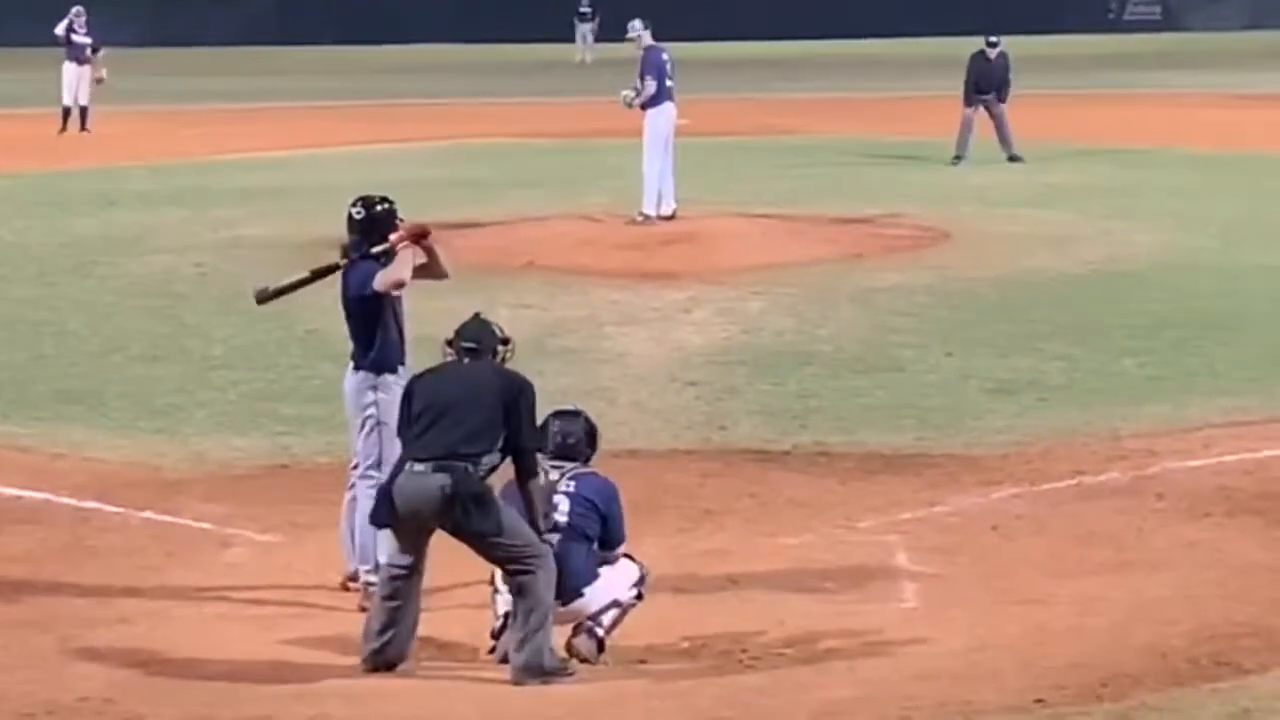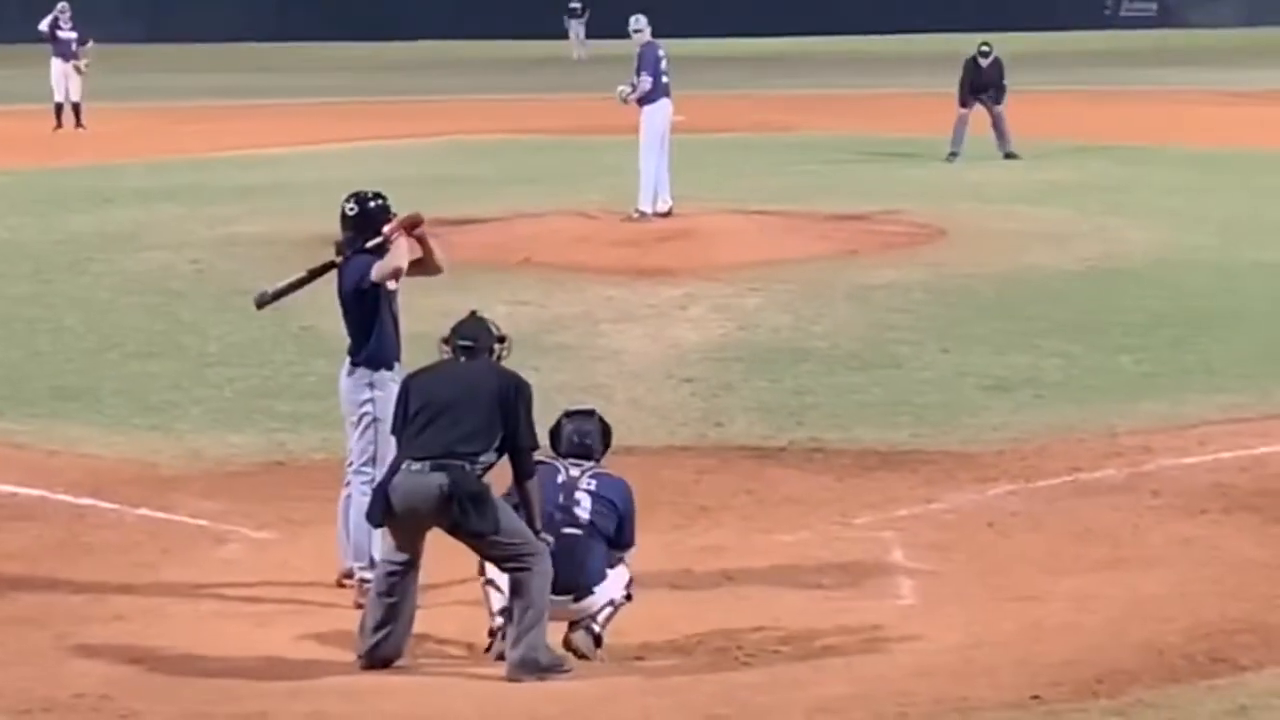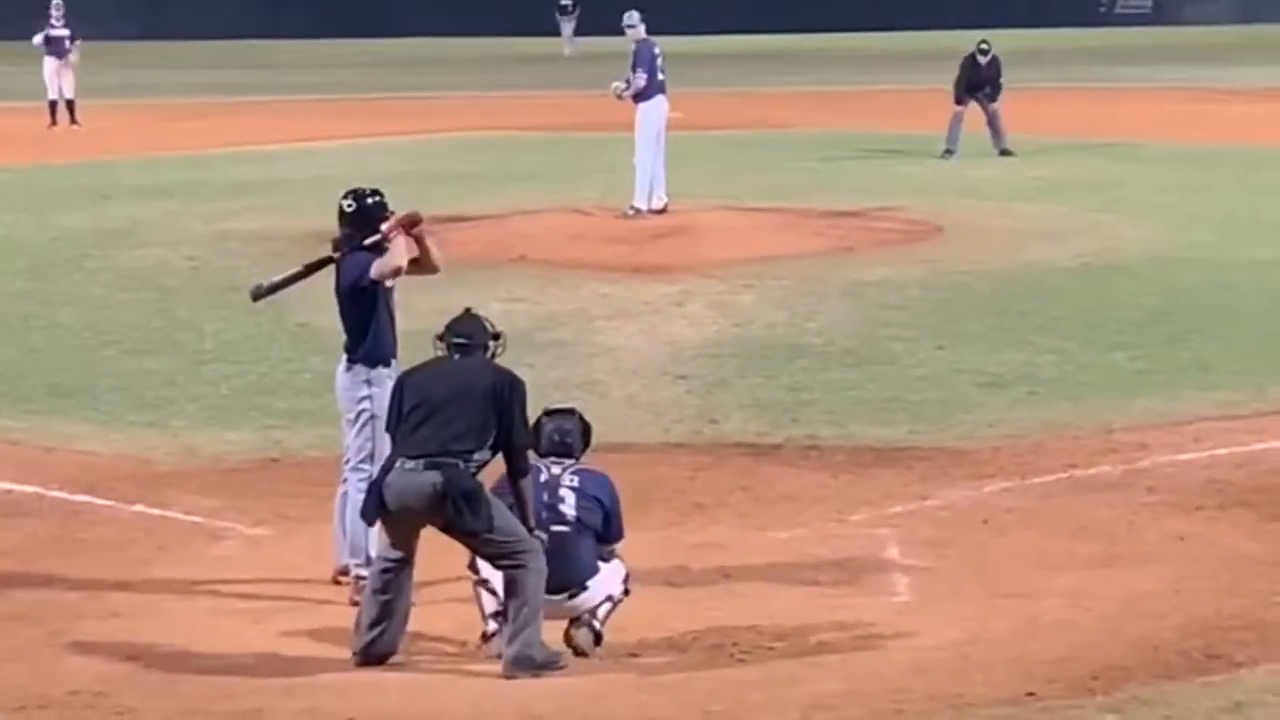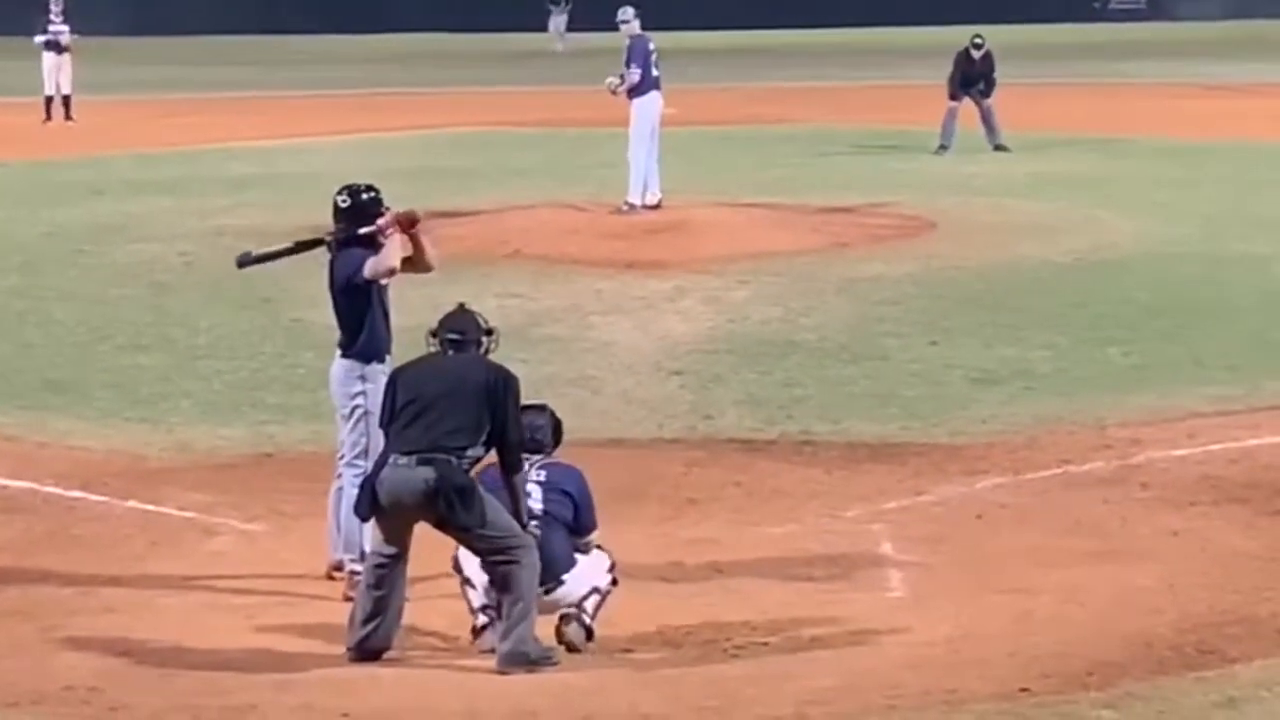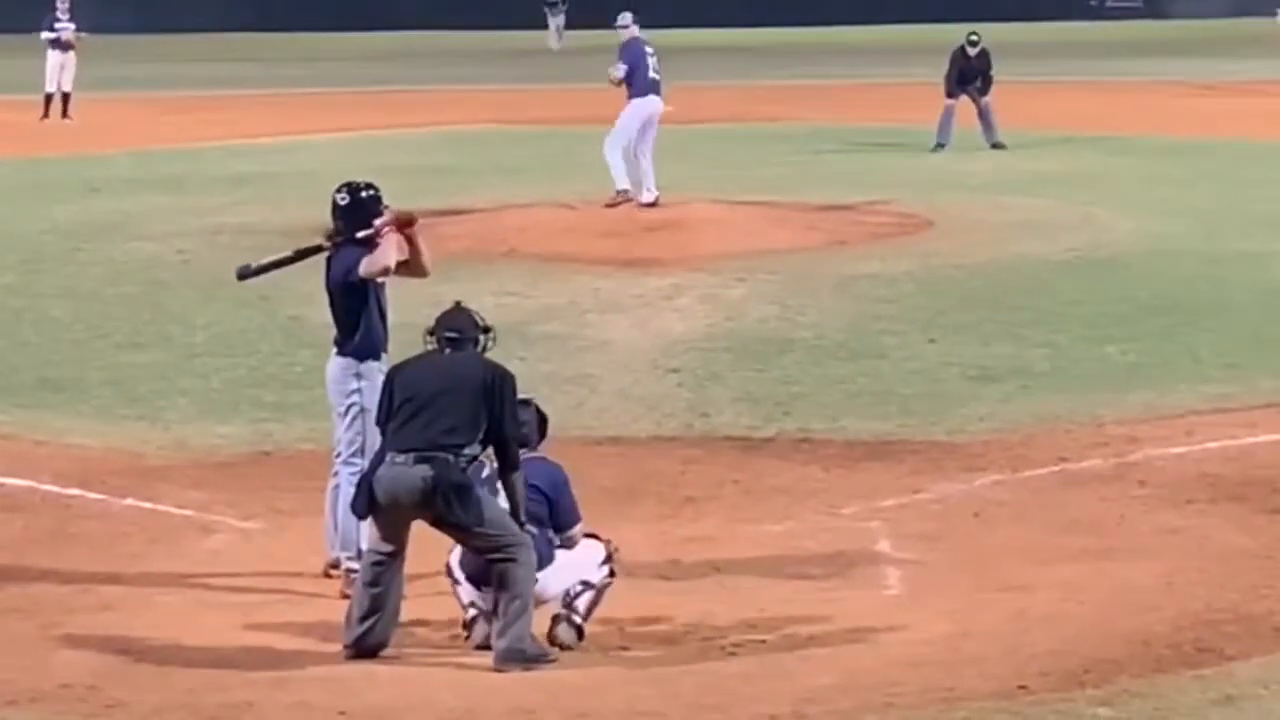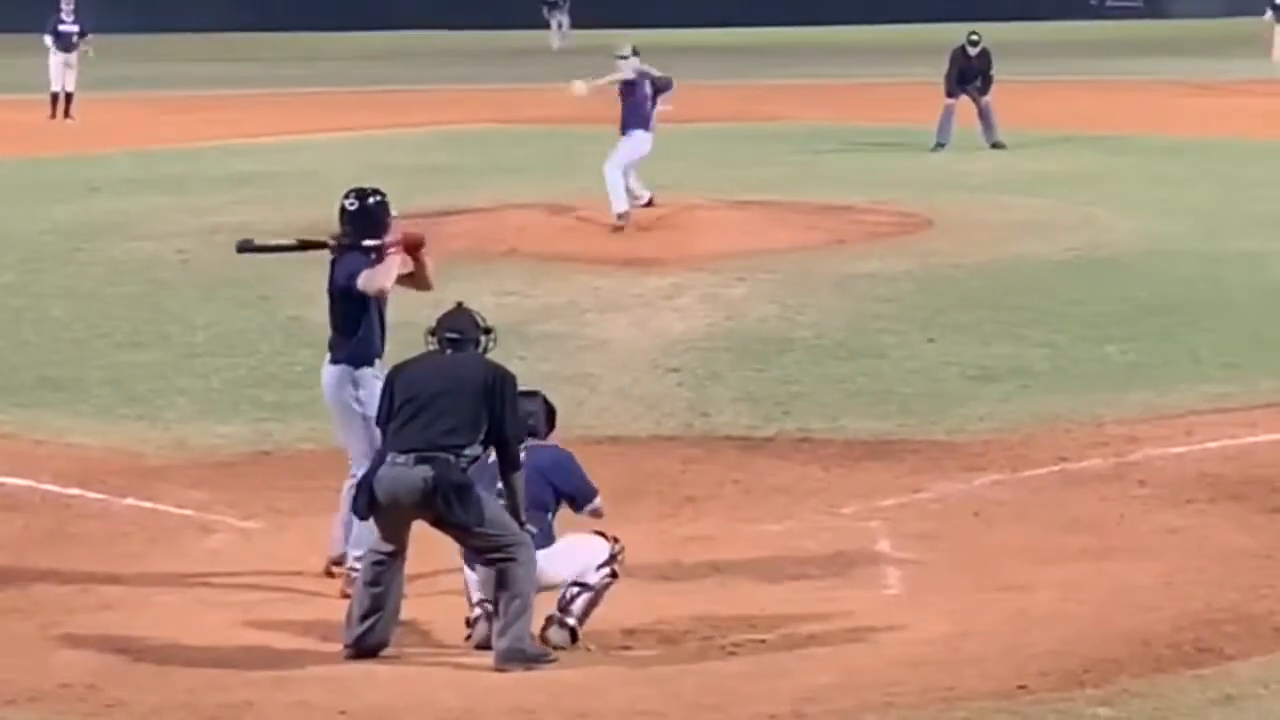
dt=0.4s
person 1, frame 1
left shoulder: (381, 263)
right shoulder: (361, 271)
left elbow: (439, 273)
right elbow: (397, 280)
left wrist: (423, 244)
right wrist: (406, 249)
left hip: (379, 378)
right hip: (375, 382)
left knee: (365, 475)
right knee: (381, 480)
left ankle: (357, 567)
right ankle: (373, 582)
person 1, frame 2
left shoulder: (375, 260)
right shoulder: (358, 266)
left elbow: (433, 268)
right elbow: (395, 267)
left wrist: (419, 236)
right wrist: (400, 239)
left hip: (375, 375)
right hip: (370, 379)
left knee: (360, 472)
right knee: (373, 476)
left ankle: (353, 564)
right ankle: (369, 579)
person 1, frame 3
left shoulder: (373, 258)
right shoulder: (356, 262)
left elbow: (431, 266)
right elbow: (396, 266)
left wrist: (417, 235)
right wrist: (399, 237)
left hip: (370, 372)
right hip: (366, 375)
left knee: (356, 470)
right knee: (369, 474)
left ankle: (348, 560)
right ankle: (363, 576)
person 1, frame 4
left shoulder: (366, 254)
right shoulder: (350, 258)
left elbow: (426, 265)
right elbow: (389, 267)
left wrist: (411, 233)
right wrist: (394, 237)
left hip: (363, 368)
right hip: (361, 372)
left knee: (350, 465)
right knee: (364, 470)
left ankle: (342, 556)
right ankle: (357, 572)
person 1, frame 5
left shoulder: (364, 251)
right shoulder: (348, 257)
left elbow: (421, 269)
right elbow: (383, 266)
left wrist: (409, 235)
right wrist: (390, 238)
left hip: (358, 366)
right hip: (358, 369)
left knee: (347, 463)
right knee: (362, 468)
left ankle: (339, 553)
right ankle: (355, 569)
person 1, frame 6
left shoulder: (369, 258)
right shoulder: (351, 262)
left elbow: (424, 284)
right elbow: (377, 285)
left wrist: (415, 252)
right wrist: (396, 255)
left hip: (354, 372)
right hip: (354, 375)
left knee: (365, 466)
left ankle: (341, 552)
right ankle: (357, 571)
person 2, frame 1
left shoulder: (422, 381)
right shoulder: (513, 384)
right elbow: (525, 465)
left wrist: (419, 497)
right wrist: (538, 526)
left hip: (406, 484)
right hip: (457, 486)
left knee: (403, 560)
right knee: (534, 560)
left ankle: (381, 652)
right ankle: (533, 661)
person 2, frame 2
left shoulder: (417, 379)
right shoulder: (509, 383)
right elbow: (523, 464)
left wrist: (415, 495)
right wrist: (536, 527)
left hip: (404, 482)
right hip: (454, 485)
left knee: (399, 557)
right knee: (532, 558)
left ankle: (377, 650)
right ankle: (529, 658)
person 2, frame 3
left shoulder: (411, 377)
right shoulder: (504, 381)
right elbow: (517, 462)
left wrist: (408, 489)
right wrist: (529, 523)
left hip: (398, 480)
right hip: (448, 483)
left knee: (393, 555)
right knee: (526, 555)
left ankle: (372, 646)
right ankle: (524, 655)
person 2, frame 4
left shoulder: (404, 373)
right shoulder: (497, 377)
right elbow: (510, 457)
right wrist: (523, 520)
left hip: (391, 476)
right hip: (442, 478)
left knee: (387, 551)
right knee: (518, 550)
left ankle: (366, 642)
right ankle: (518, 650)
person 2, frame 5
left shoulder: (401, 371)
right shoulder: (494, 375)
right elbow: (508, 455)
left wrist: (399, 486)
right wrist: (520, 516)
left hip: (388, 474)
right hip: (439, 477)
left knee: (384, 549)
right knee: (516, 548)
left ankle: (363, 640)
right ankle: (515, 648)
person 2, frame 6
left shoulder: (402, 371)
right shoulder: (494, 375)
right elbow: (509, 455)
right wrist: (520, 517)
left hip: (388, 475)
right hip: (440, 477)
left knee: (386, 548)
right knee: (516, 548)
left ankle: (363, 639)
right ankle: (515, 647)
person 3, frame 1
left shoulder: (516, 484)
right shoulder: (600, 486)
right elbow: (614, 554)
right hip: (576, 598)
left knee: (503, 572)
right knee: (633, 573)
left ankle: (509, 628)
right ankle: (590, 633)
person 3, frame 2
left shoulder: (535, 474)
right shoulder: (617, 487)
right elbow: (619, 555)
right hip: (581, 598)
left knee: (493, 560)
right knee: (621, 575)
left ankle: (506, 627)
right ankle: (587, 629)
person 3, frame 3
right shoulder: (600, 482)
right elbow: (610, 550)
right hip: (576, 596)
left knee: (482, 559)
right knee: (617, 571)
left ankle: (497, 631)
right ankle: (587, 626)
person 3, frame 4
left shoulder: (488, 475)
right shoulder: (570, 475)
right elbow: (587, 543)
left hip: (497, 589)
right hip: (556, 590)
left knee: (465, 555)
right knee: (602, 562)
left ankle: (487, 625)
right ankle: (577, 621)
person 3, frame 5
left shoulder: (474, 471)
right shoulder: (548, 470)
right elbow: (572, 538)
left hip: (481, 586)
right hip: (536, 583)
left knee: (457, 559)
right knee: (600, 553)
left ankle: (478, 618)
right ankle: (569, 621)
person 3, frame 6
left shoulder: (482, 460)
right shoulder: (556, 457)
right elbow: (596, 510)
right wrist: (566, 495)
left hip: (483, 573)
right hip: (533, 564)
right knee: (608, 551)
left ankle: (483, 617)
right ankle: (564, 624)
person 4, frame 1
left shoulder: (649, 55)
right shoulder: (662, 52)
left elbow: (651, 88)
left wrist: (636, 101)
right wrist: (636, 91)
left hip: (656, 111)
right hip: (667, 108)
left knee: (651, 164)
right knee: (665, 162)
left ankle: (649, 212)
right ankle: (667, 208)
person 4, frame 2
left shoulder: (646, 52)
right shoulder: (658, 49)
left elbow: (646, 84)
left wrist: (631, 97)
right wrist: (632, 87)
left hip: (653, 108)
right hip: (663, 104)
left knee: (648, 160)
right knee: (660, 159)
left ankle: (645, 208)
right ankle: (664, 204)
person 4, frame 3
left shoulder: (641, 48)
right shoulder: (653, 46)
left elbow: (641, 81)
left wrist: (626, 93)
right wrist: (626, 84)
left hip: (648, 105)
right hip: (659, 102)
left knee: (643, 157)
right knee: (656, 156)
left ankle: (640, 205)
right ankle: (659, 201)
person 4, frame 4
left shoulder: (636, 44)
right shoulder: (647, 42)
left elbow: (635, 77)
left wrist: (620, 89)
right wrist: (621, 79)
left hip: (643, 101)
right hip: (653, 98)
left knee: (637, 153)
right knee: (650, 152)
left ankle: (634, 201)
right ankle: (653, 197)
person 4, frame 5
left shoulder: (629, 45)
right shoulder: (647, 47)
left elbow: (619, 74)
left wrist: (613, 76)
right wrist: (618, 76)
left hip: (641, 102)
right hip: (656, 102)
left knee: (612, 146)
right knee: (642, 152)
left ankle: (623, 189)
right ankle: (649, 195)
person 4, frame 6
left shoulder: (636, 79)
right shoulder: (648, 77)
left elbow: (625, 75)
right elbow: (668, 83)
left wrist: (591, 84)
left hip: (636, 137)
right hip: (632, 137)
left knee: (612, 167)
right knee: (624, 171)
left ankle: (622, 213)
right ankle: (644, 198)
